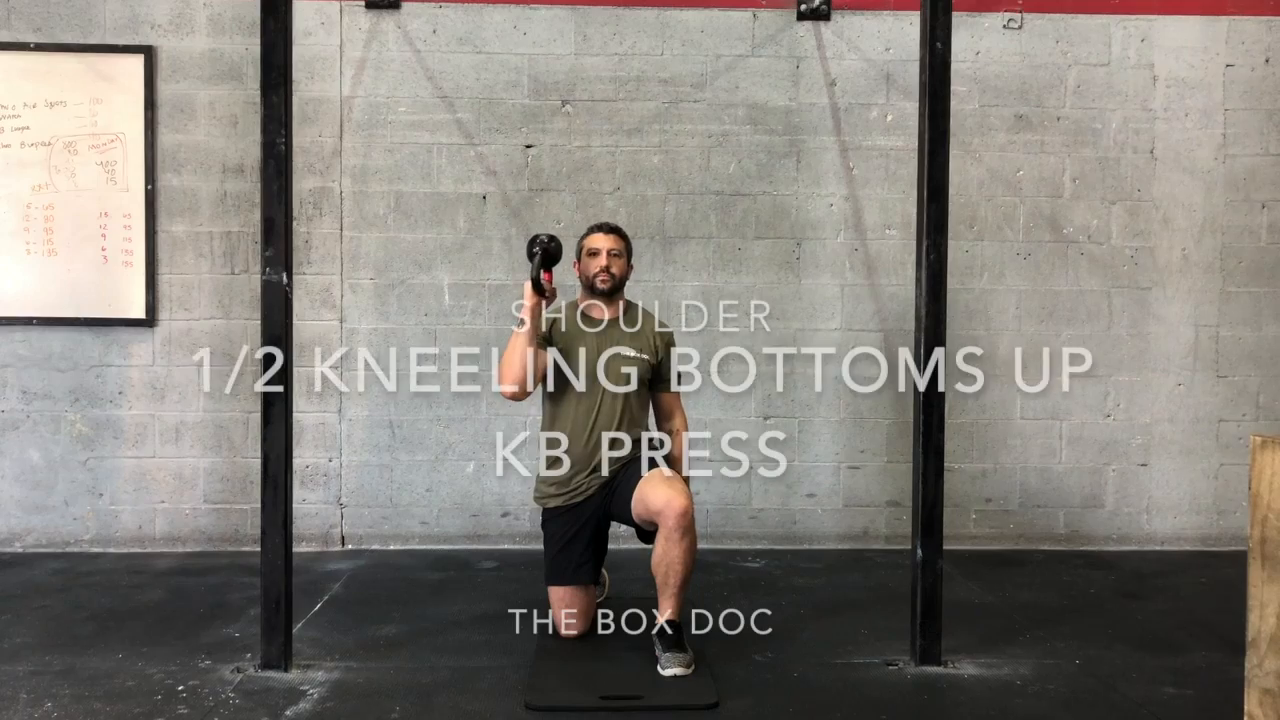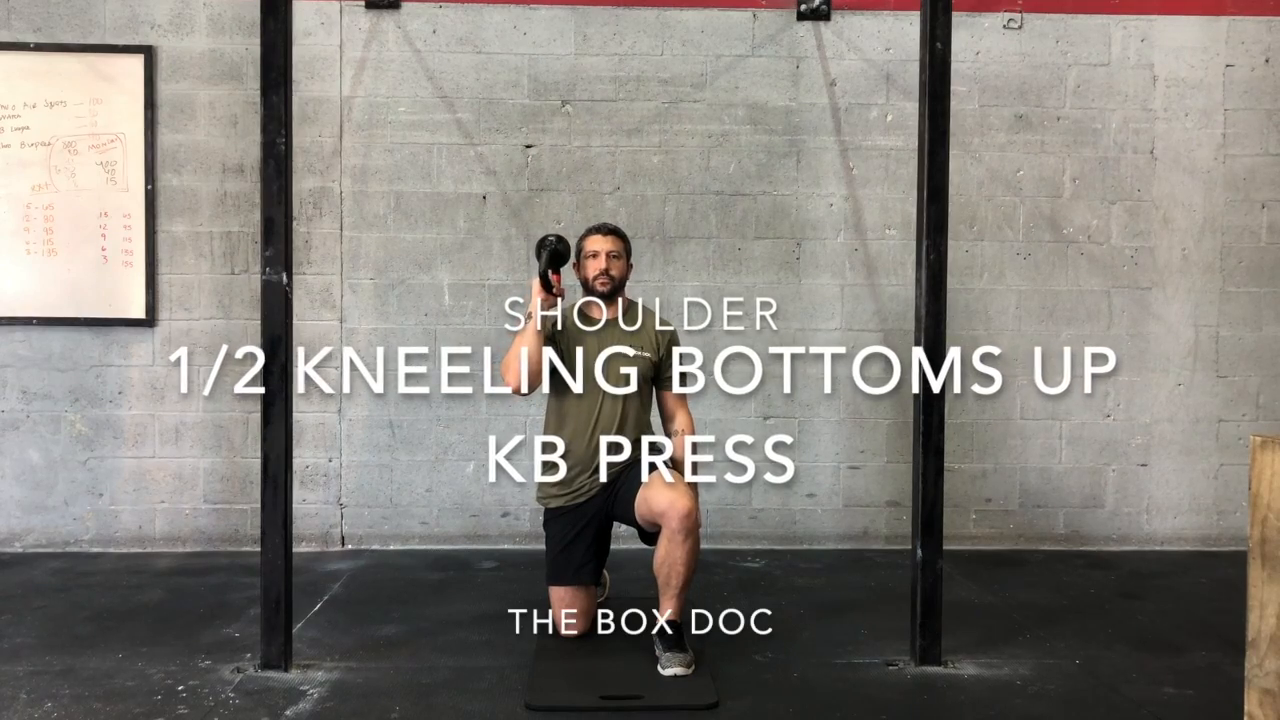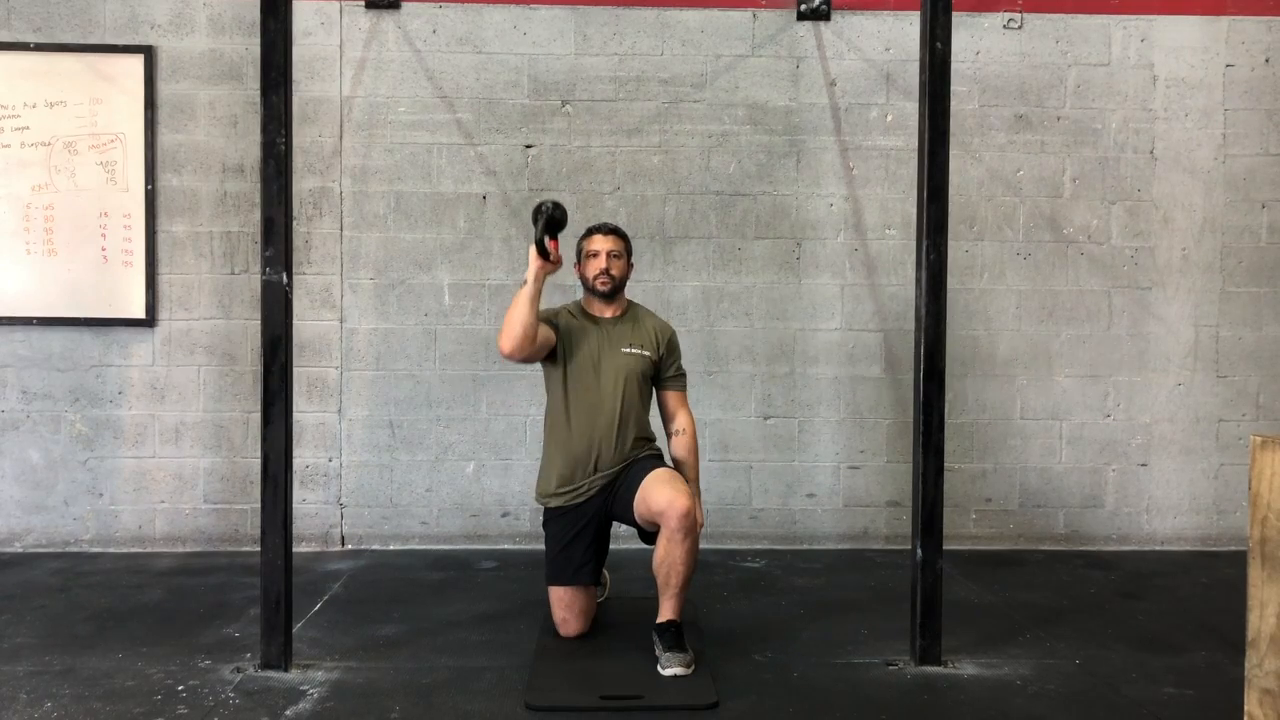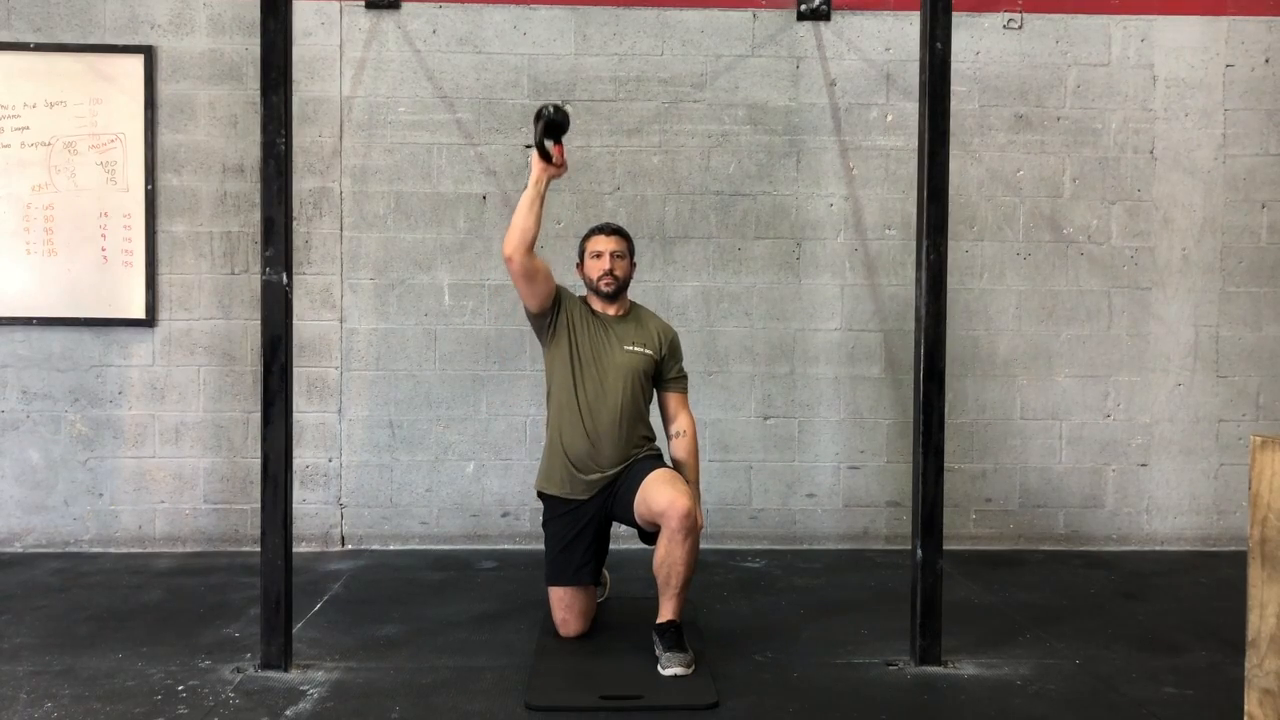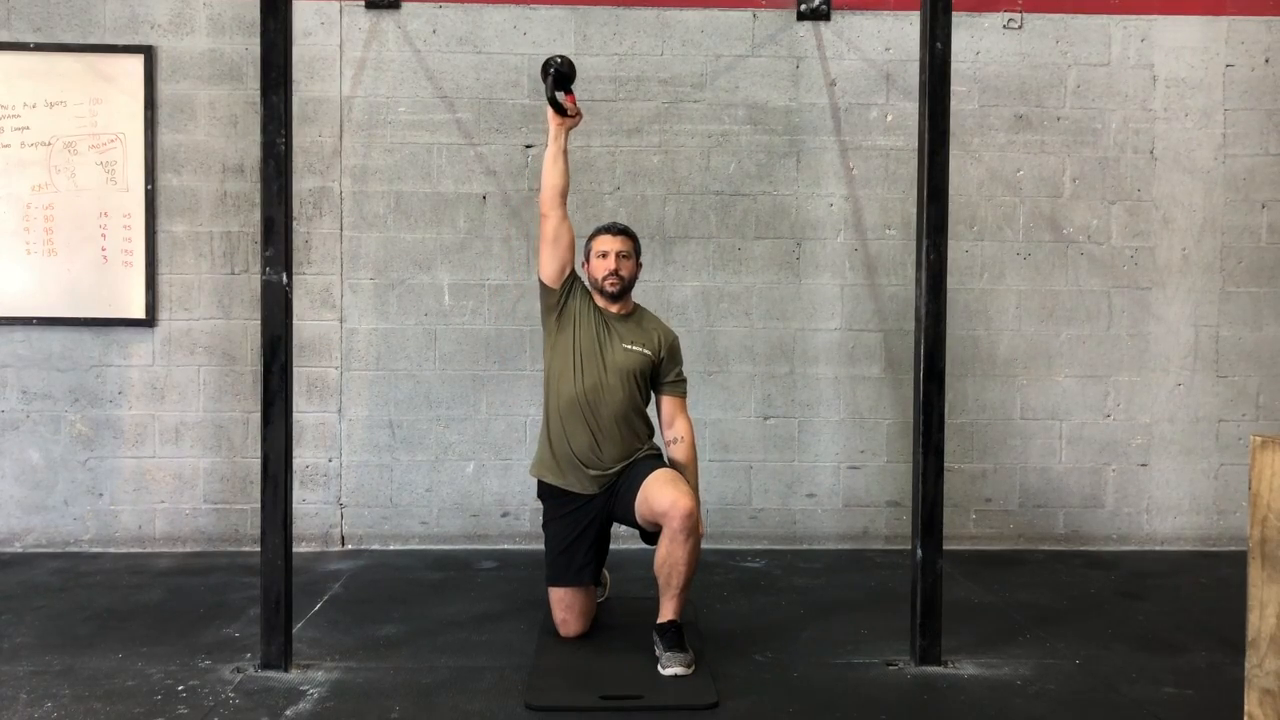
dt=1s
person 1, frame 1
left shoulder: (654, 332)
right shoulder: (552, 325)
left elbow: (671, 417)
right elbow: (513, 388)
left wrist: (681, 484)
right wrist: (531, 311)
left hip: (630, 467)
right hip: (566, 485)
left knee: (677, 507)
right knee: (571, 627)
left ankle: (667, 627)
right ankle: (591, 579)
person 1, frame 2
left shoulder: (657, 331)
right shoulder: (555, 325)
left elbow: (676, 416)
right elbow: (517, 382)
left wrist: (689, 486)
right wrist: (538, 308)
left hip: (633, 468)
right hip: (569, 486)
left knee: (680, 510)
right knee: (571, 626)
left ankle: (668, 627)
right ankle: (593, 580)
person 1, frame 3
left shoulder: (656, 331)
right shoulder: (558, 323)
left elbow: (678, 417)
right elbow: (512, 347)
left wrist: (692, 489)
right wrist: (536, 275)
left hip: (633, 468)
right hip: (568, 486)
left knee: (679, 510)
right knee: (570, 627)
left ankle: (668, 627)
right ankle: (593, 581)
person 1, frame 4
left shoulder: (658, 333)
right shoulder: (558, 316)
left elbow: (679, 421)
right elbow: (515, 255)
left wrist: (693, 494)
right wrist: (540, 179)
left hip: (635, 468)
right hip: (569, 485)
left knee: (679, 511)
right knee: (570, 626)
left ankle: (668, 628)
right ankle: (594, 578)
person 1, frame 5
left shoulder: (660, 337)
right shoulder: (564, 306)
left elbow: (675, 424)
right elbow: (551, 211)
left wrist: (693, 501)
right wrist: (558, 133)
left hip: (634, 469)
right hip: (567, 483)
left knee: (681, 512)
right knee: (570, 626)
left ankle: (667, 628)
right ankle: (593, 577)
